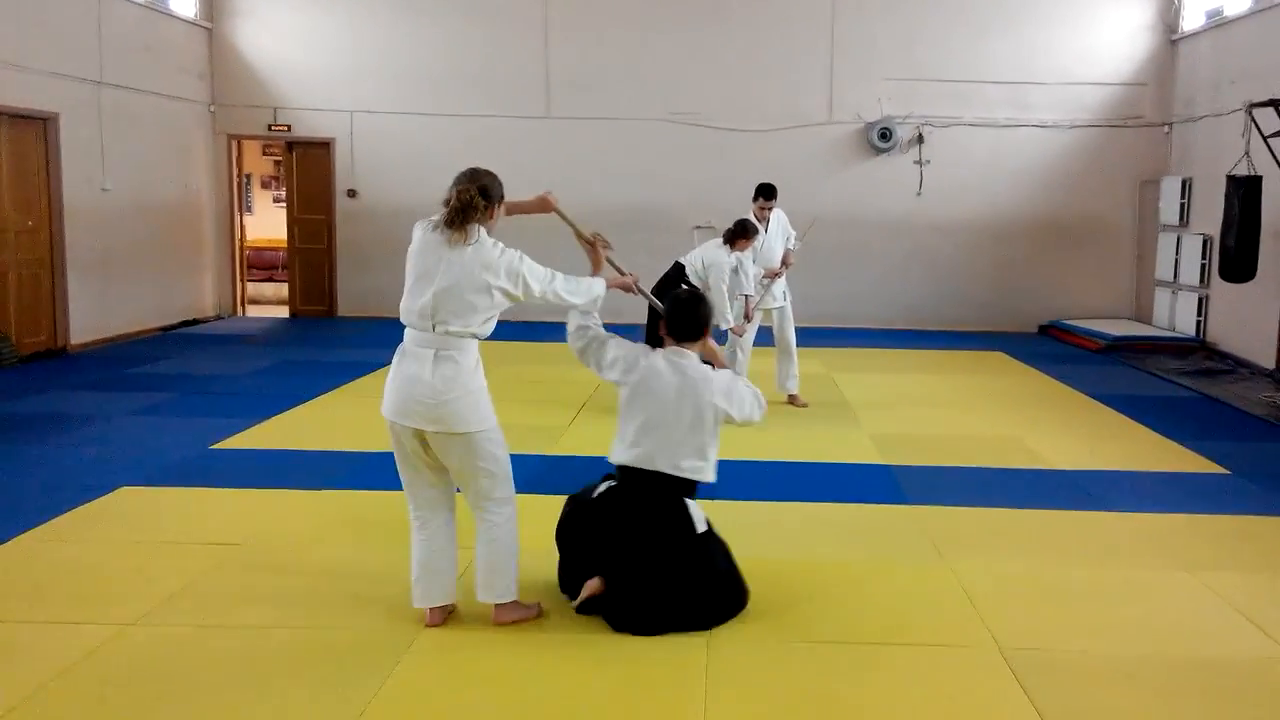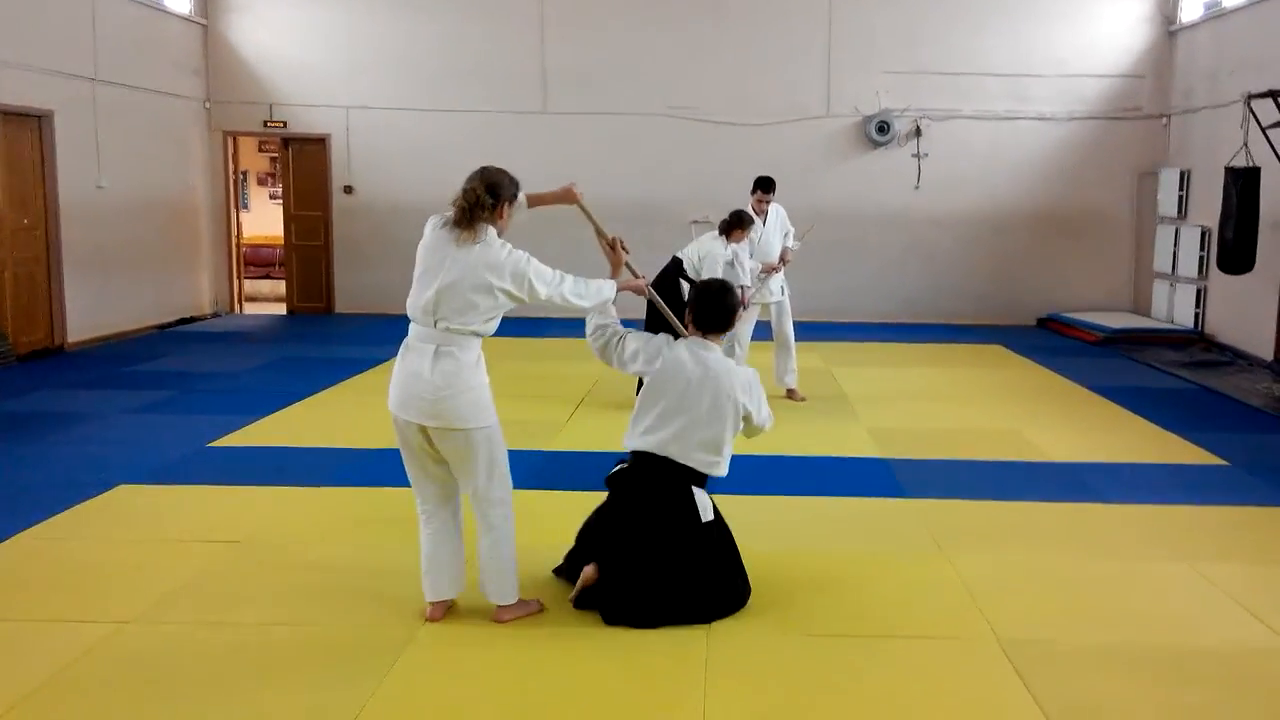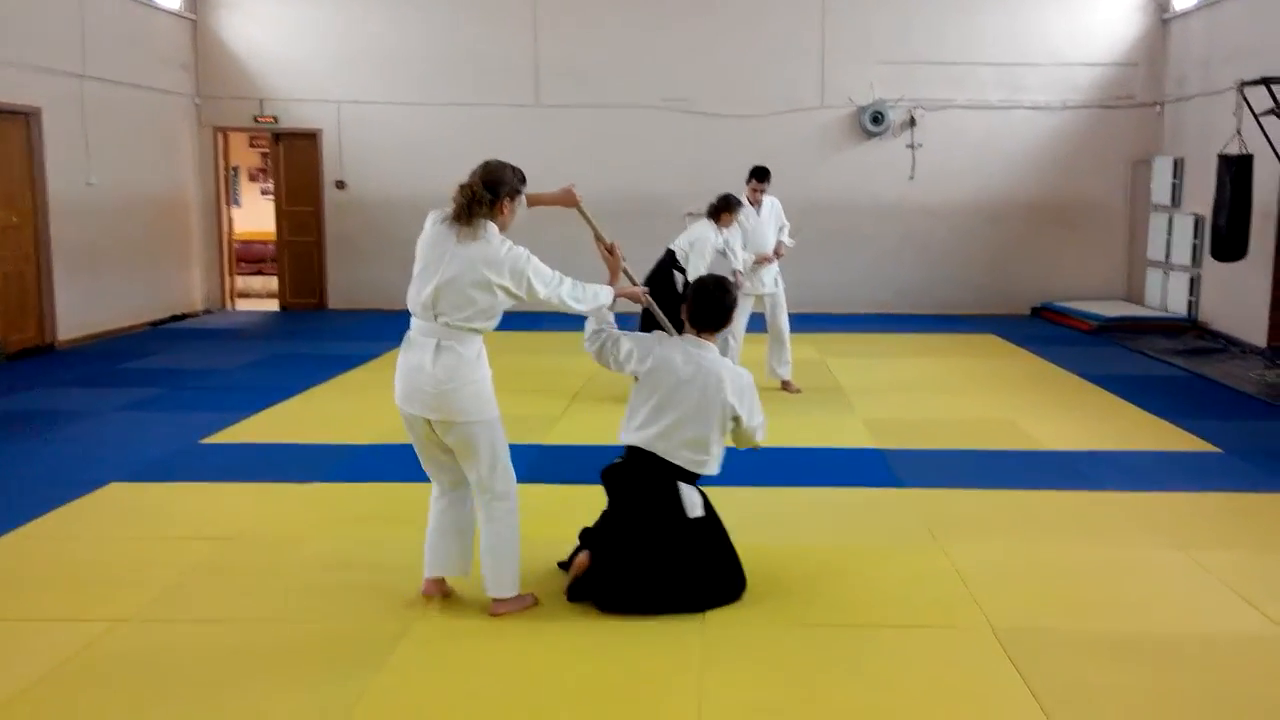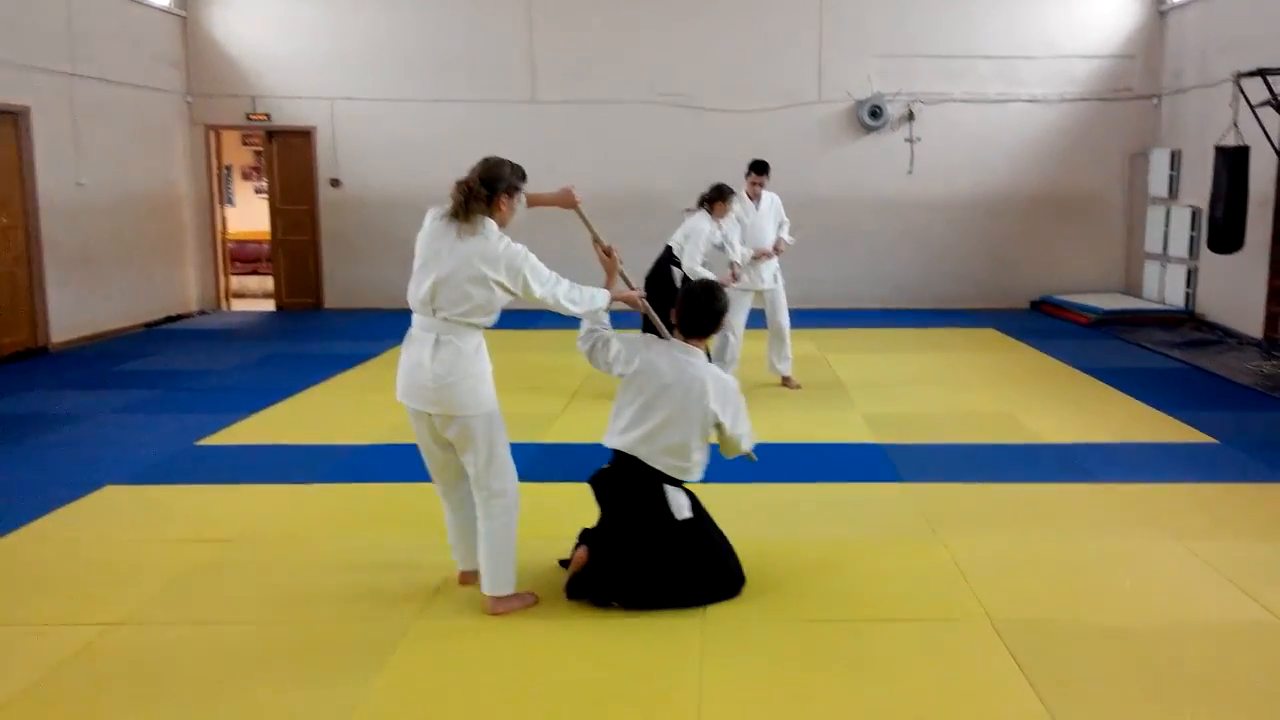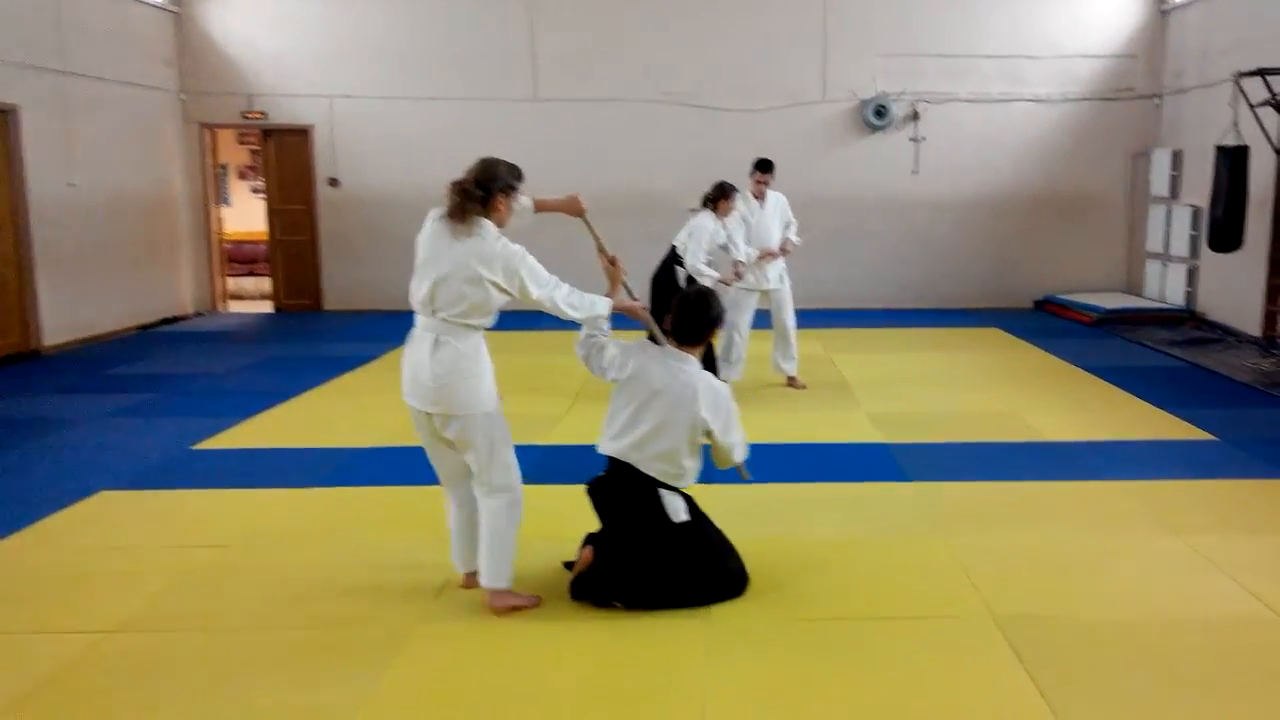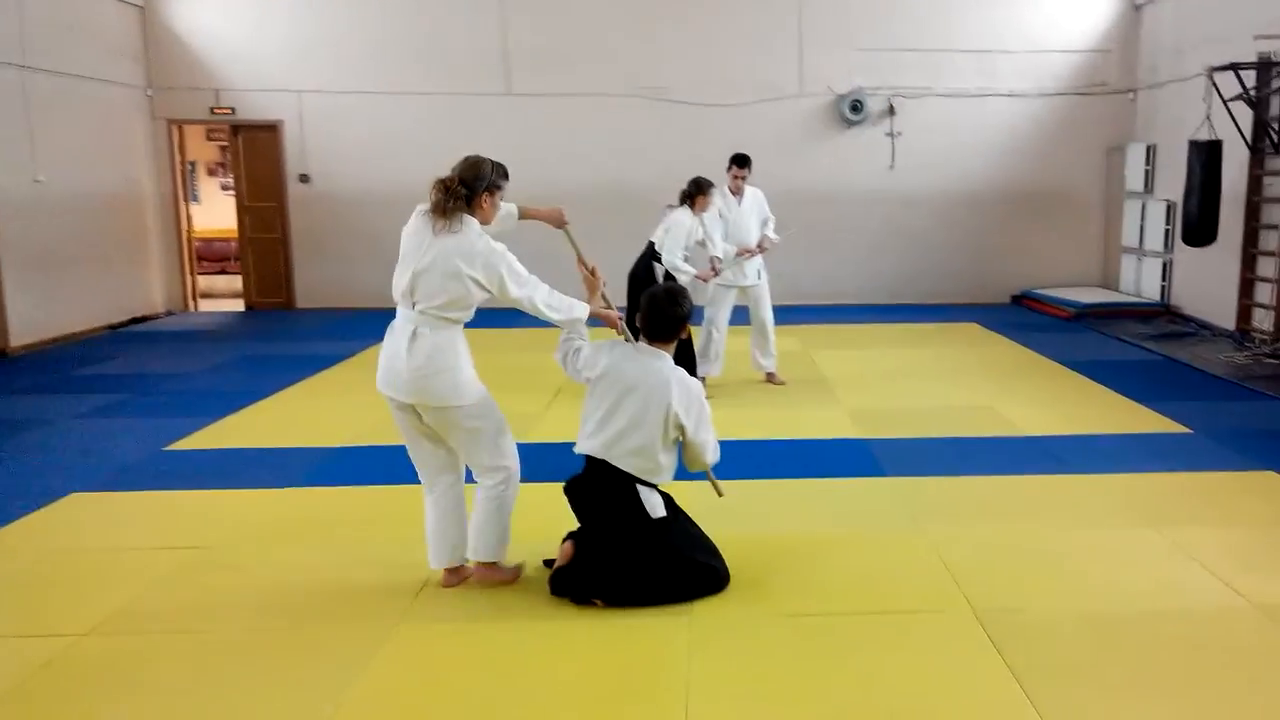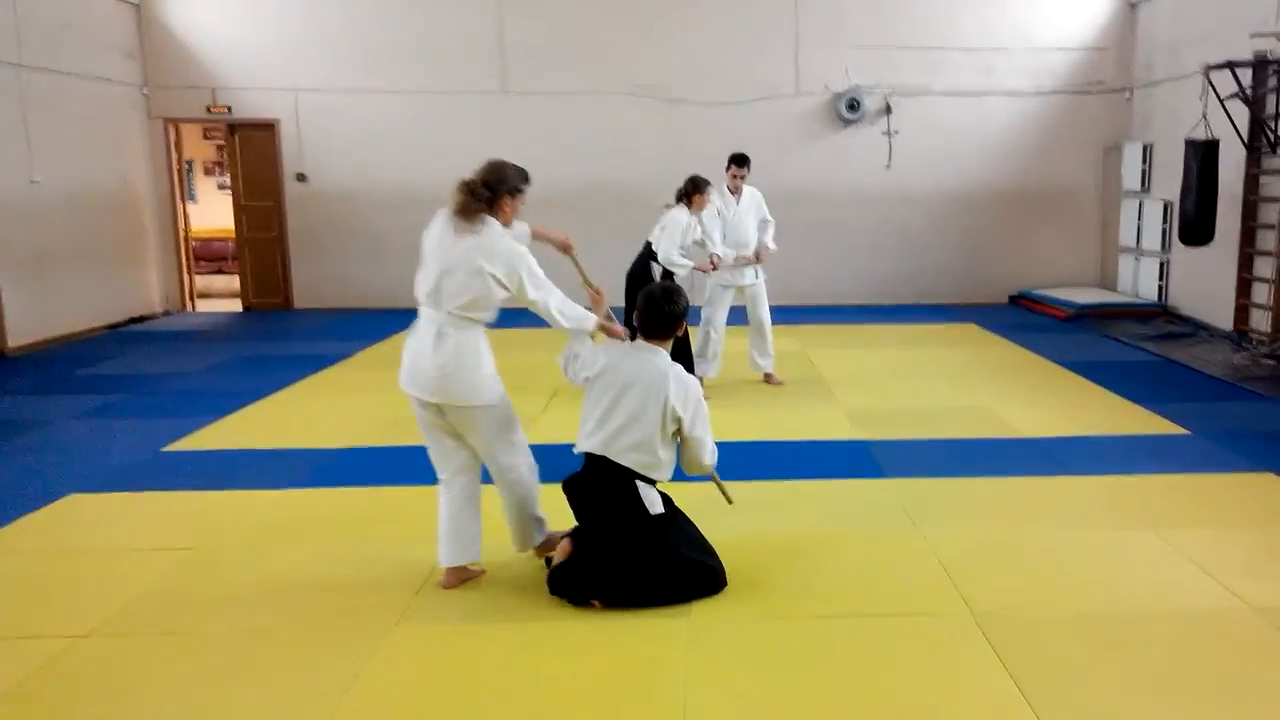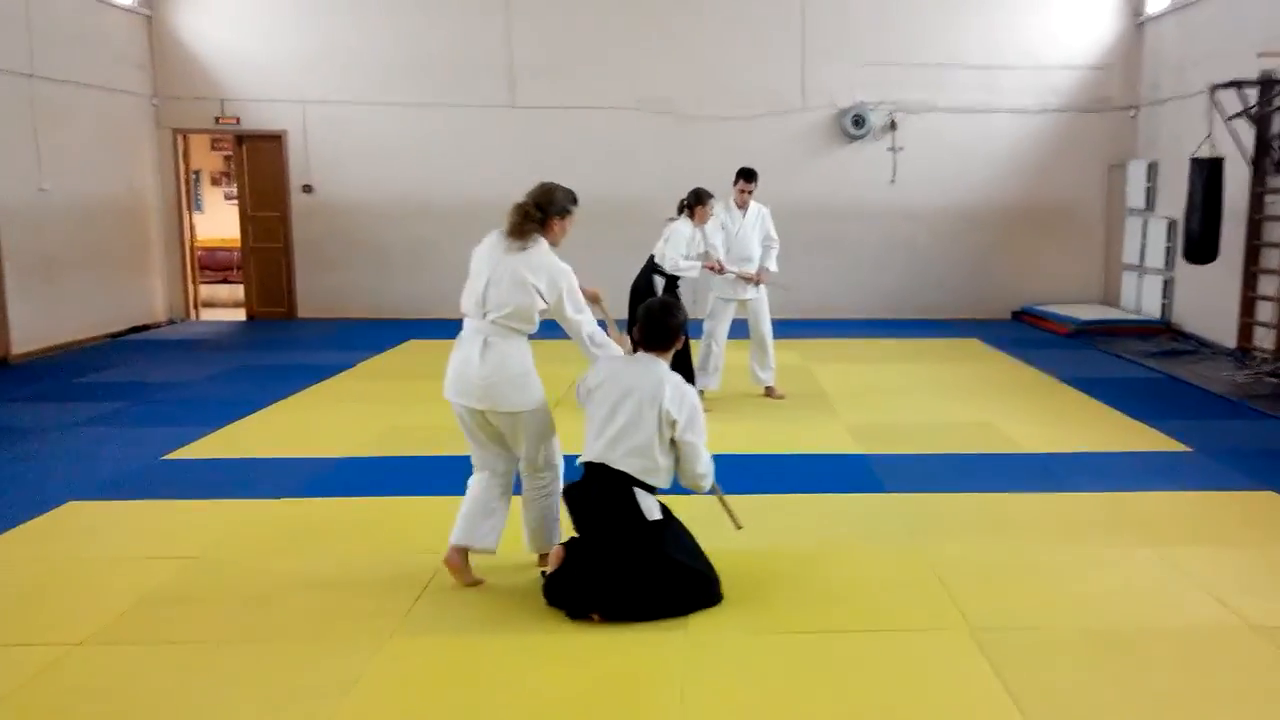
dt=0.2s
person 1, frame 1
left shoulder: (423, 236)
right shoulder: (499, 260)
left elbow: (455, 217)
right elbow: (562, 288)
left wrist: (528, 206)
right wrist: (611, 281)
left hip: (407, 379)
right hip: (456, 384)
left knee: (427, 503)
right knee: (493, 497)
left ankle: (435, 602)
right ankle: (503, 601)
person 1, frame 2
left shoulder: (435, 231)
right shoulder: (506, 261)
left elbow: (473, 215)
right elbow: (568, 290)
left wrist: (547, 197)
right wrist: (621, 284)
left hip: (410, 374)
right hip: (458, 381)
left knee: (434, 498)
right knee: (492, 497)
left ankle: (438, 597)
right ankle: (505, 599)
person 1, frame 3
left shoulder: (435, 226)
right shoulder: (506, 258)
left elbow: (480, 209)
right elbow: (566, 292)
left wrist: (547, 198)
right wrist: (619, 291)
left hip: (414, 368)
right hip: (459, 375)
left knee: (449, 482)
right knee: (495, 489)
left ankle: (437, 575)
right ankle: (502, 593)
person 1, frame 4
left shoulder: (434, 223)
right shoulder: (503, 253)
left elbow: (481, 207)
right elbow: (561, 294)
left wrist: (547, 199)
right wrist: (616, 294)
left hip: (417, 364)
right hip: (460, 370)
left knee: (452, 479)
right knee: (495, 485)
left ankle: (469, 565)
right ankle: (499, 591)
person 1, frame 5
left shoulder: (435, 225)
right shoulder: (501, 254)
left elbow: (483, 214)
right elbow: (560, 297)
right wrist: (616, 304)
left hip: (421, 363)
right hip: (461, 369)
left knee: (458, 478)
right knee: (499, 483)
left ankle: (472, 567)
right ankle: (496, 587)
person 1, frame 6
left shoulder: (420, 221)
right shoulder: (483, 252)
left elbow: (483, 218)
right elbow: (539, 298)
left wrist: (534, 213)
right wrist: (597, 312)
left hip: (398, 360)
right hip: (440, 364)
left knee: (438, 471)
right knee: (498, 461)
left ankle: (451, 564)
right ankle: (484, 559)
person 1, frame 7
left shoulder: (442, 224)
right shoulder: (505, 250)
right elbow: (553, 305)
left wrist: (541, 235)
right wrist: (603, 325)
left hip: (421, 357)
right hip: (464, 362)
left knee: (455, 467)
right knee: (508, 460)
left ankle: (456, 563)
right ankle: (536, 539)
person 1, frame 8
left shoulder: (491, 245)
right shoulder: (554, 268)
right elbow: (583, 329)
left wrist: (576, 295)
right wrist: (624, 357)
left hip: (465, 365)
right hip: (509, 370)
left knee: (492, 467)
right knee: (542, 464)
left ankle: (462, 549)
right ankle: (548, 546)
person 2, frame 1
left shoulder: (639, 362)
right shoulder: (722, 385)
left elbow: (582, 333)
right elbow: (754, 405)
right wrist: (716, 356)
left hip: (623, 496)
right hip: (674, 512)
left knee: (581, 510)
right knee: (723, 596)
left ankle: (603, 583)
right ankle: (620, 597)
person 2, frame 2
left shoulder: (659, 352)
right shoulder: (743, 379)
left elbow: (603, 336)
right elbow: (759, 425)
left hip: (635, 482)
right hip: (682, 499)
left knee: (617, 521)
right knee: (727, 592)
left ankle: (595, 568)
right ankle: (615, 589)
person 2, frame 3
left shoulder: (653, 349)
right shoulder: (736, 379)
left elbow: (599, 339)
right elbow: (750, 437)
left wrist: (611, 282)
left hip: (628, 477)
right hip: (672, 495)
left knee: (633, 526)
right knee: (725, 582)
left ankle: (594, 556)
right ankle: (615, 582)
person 2, frame 4
left shoulder: (640, 351)
right shoulder: (721, 385)
left elbow: (591, 339)
right elbow: (738, 446)
left hip: (616, 483)
right hip: (660, 499)
right knee: (724, 578)
left ankle: (594, 551)
right ankle: (620, 582)
person 2, frame 5
left shoulder: (633, 357)
right shoulder: (713, 392)
left elbow: (590, 345)
right elbow: (731, 456)
left wrist: (610, 295)
left hip: (613, 490)
right hip: (656, 505)
right knee: (729, 577)
left ankle: (600, 553)
right ankle: (628, 585)
person 2, frame 6
left shoulder: (605, 355)
right shoulder: (686, 389)
left elbow: (569, 352)
right elbow: (702, 459)
left wrist: (589, 303)
left hip: (590, 489)
right hip: (632, 501)
right knee: (711, 574)
left ankle: (580, 551)
right ankle: (608, 583)
person 2, frame 7
left shoulder: (603, 354)
right shoulder: (683, 384)
left elbow: (571, 365)
right elbow: (700, 462)
left wrist: (594, 319)
right wrist: (697, 451)
left hip: (589, 487)
right hip: (632, 498)
right knee: (707, 575)
left ankle: (577, 550)
right ankle: (605, 583)
person 2, frame 8
left shoulder: (606, 368)
right shoulder: (681, 394)
right elbow: (696, 476)
right wrist: (705, 476)
left hip: (589, 493)
right hip: (629, 504)
right knee: (701, 586)
left ankle: (571, 558)
right ankle: (601, 595)
person 3, frame 1
left shoulder: (780, 217)
left elbow: (790, 235)
left wrist: (789, 251)
right wrist: (764, 272)
left hip: (778, 288)
right hip: (753, 291)
left knee: (787, 341)
right knee: (740, 341)
left ankle: (791, 391)
person 3, frame 2
left shoulder: (779, 212)
left elbow: (788, 232)
left wrist: (787, 248)
right wrist: (761, 267)
left hip: (776, 283)
left knee: (785, 335)
right knee: (738, 336)
left ankle: (789, 385)
person 3, frame 3
left shoulder: (774, 204)
right shoulder: (736, 211)
left elbow: (783, 226)
left wrist: (782, 243)
right wrist: (754, 258)
left hip: (770, 274)
right hip: (745, 276)
left knee: (780, 327)
right knee: (733, 329)
left ankle: (784, 377)
person 3, frame 4
left shoulder: (773, 200)
right shoulder: (734, 205)
left elbow: (783, 223)
right elbow: (730, 244)
left wrist: (782, 239)
right wrist: (752, 253)
left hip: (770, 270)
right hip: (744, 272)
left knee: (780, 323)
right knee: (732, 325)
left ankle: (784, 373)
person 3, frame 5
left shoulder: (779, 200)
right shoulder: (739, 204)
left elbow: (790, 223)
right elbow: (734, 243)
left wrist: (788, 240)
right wrist: (757, 254)
left hip: (776, 270)
right hip: (749, 273)
left knee: (786, 323)
right knee: (736, 324)
left ankle: (790, 373)
right ankle: (724, 375)
person 3, frame 6
left shoulder: (757, 196)
right shoulder: (717, 199)
left elbow: (768, 220)
right elbow: (711, 238)
left wrist: (766, 236)
right wrist: (735, 250)
left hip: (754, 266)
right hip: (726, 269)
left knee: (764, 319)
right knee: (715, 321)
left ankle: (769, 369)
right ankle: (702, 372)
person 3, frame 7
left shoulder: (755, 196)
right shoulder: (715, 199)
left elbow: (767, 223)
right elbow: (711, 236)
left wrist: (765, 246)
right wrist: (732, 256)
left hip: (752, 268)
right hip: (724, 269)
left knee: (761, 319)
right knee: (712, 320)
left ankle: (766, 369)
right ankle: (700, 372)
person 3, frame 8
left shoulder: (762, 212)
right shoulder: (720, 212)
left elbow: (772, 242)
right elbow: (714, 248)
left wrist: (765, 268)
right wrist: (735, 273)
left hip: (755, 282)
right hip: (726, 283)
left knee: (763, 333)
right knee: (714, 334)
left ankle: (767, 383)
right ankle: (701, 385)
person 4, frame 1
left shoulder: (723, 246)
right shoulder: (721, 261)
left elbow: (740, 265)
right elbow: (719, 296)
right wrist: (731, 325)
left hip: (669, 290)
right hip: (675, 294)
left knee: (664, 347)
person 4, frame 2
left shoulder: (720, 238)
right shoulder: (717, 251)
left elbow: (738, 257)
left wrist: (743, 286)
left hip: (673, 285)
right hip: (673, 289)
person 4, frame 3
left shoulder: (711, 227)
right shoulder: (707, 236)
left elbow: (729, 247)
right elbow: (695, 275)
left hip: (669, 280)
right hip: (667, 282)
person 4, frame 4
left shoulder: (710, 221)
right shoulder: (702, 227)
left elbow: (724, 241)
right elbow: (690, 266)
left wrist: (734, 263)
right wrist: (718, 281)
left hip: (674, 278)
right hip: (666, 279)
person 4, frame 5
left shoulder: (714, 221)
right shoulder: (705, 225)
left elbow: (727, 242)
right elbow: (694, 263)
left wrist: (740, 261)
right wrist: (720, 278)
left hip: (681, 278)
right hip: (673, 278)
person 4, frame 6
left shoulder: (692, 217)
right shoulder: (680, 220)
left elbow: (705, 239)
right elbow: (670, 259)
left wrist: (714, 257)
right wrist: (697, 274)
left hip: (660, 275)
right hip: (649, 275)
person 4, frame 7
left shoulder: (690, 217)
right shoulder: (678, 218)
left elbow: (700, 238)
right elbow: (666, 256)
left wrist: (712, 254)
right wrist: (696, 266)
left hip: (659, 275)
right hip: (647, 275)
person 4, frame 8
left shoulder: (694, 230)
right shoulder: (681, 230)
left elbow: (693, 256)
right elbow: (673, 263)
left wrist: (712, 263)
right wrist: (703, 264)
left hip: (664, 288)
right hip: (651, 288)
